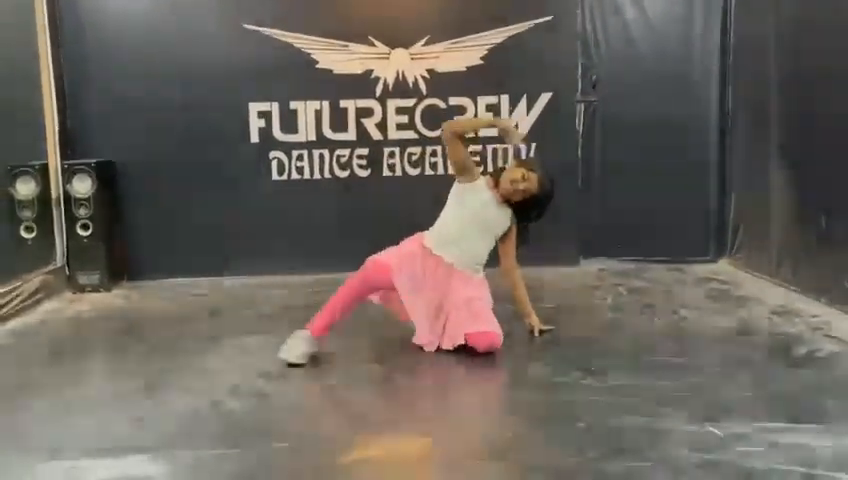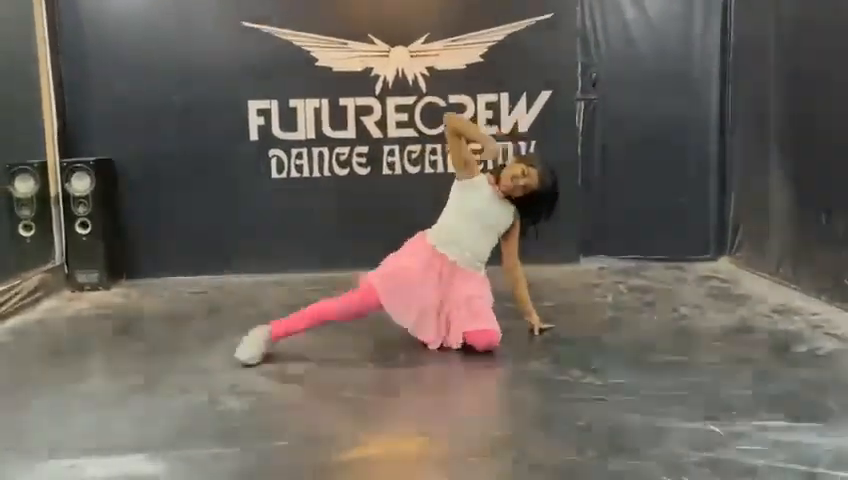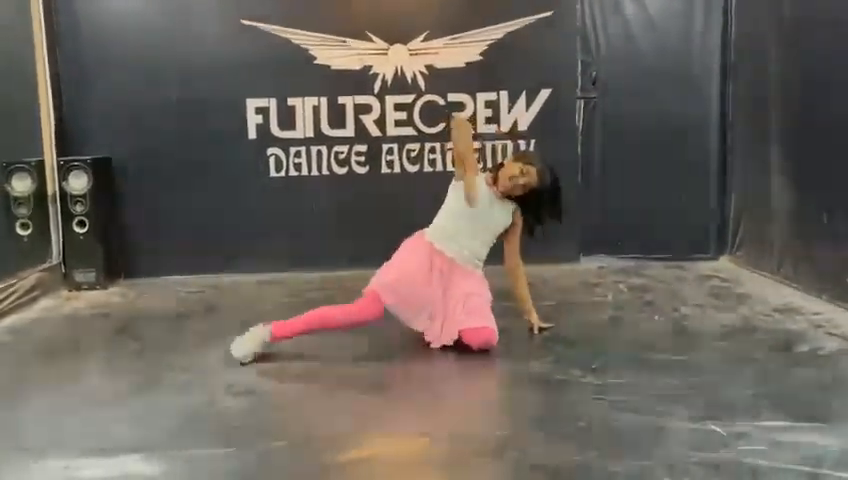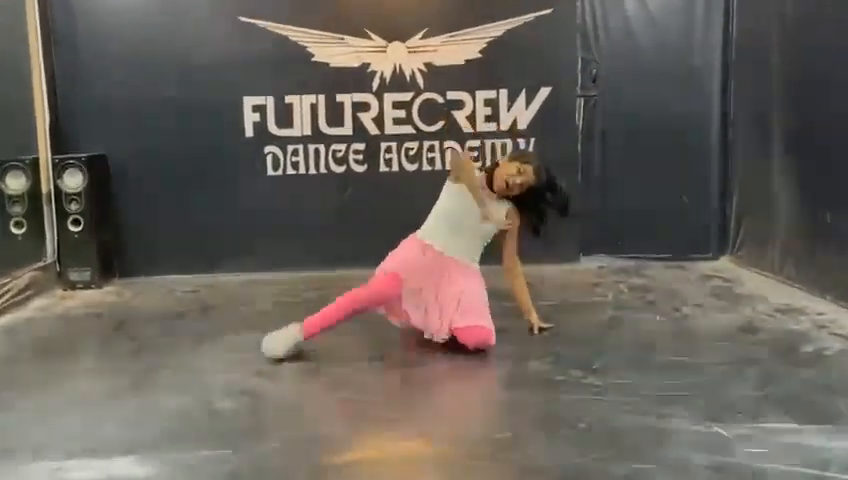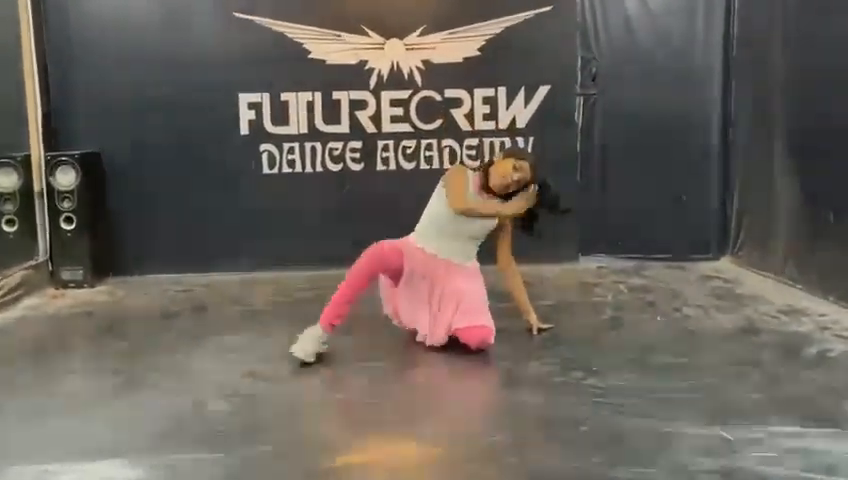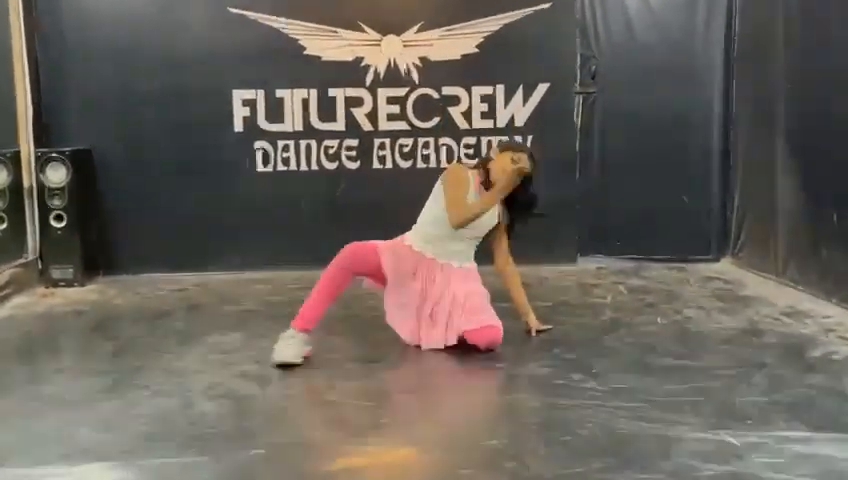
dt=0.1s
person 1, frame 1
left shoulder: (511, 218)
right shoulder: (471, 179)
left elbow: (510, 267)
right elbow: (449, 130)
left wrist: (530, 315)
right wrist: (498, 124)
left hip: (465, 279)
right hip: (427, 256)
left knee: (488, 343)
right knee: (374, 271)
left ankle: (454, 321)
right ankle: (310, 335)
person 1, frame 2
left shoulder: (513, 214)
right shoulder: (471, 175)
left elbow: (512, 263)
right elbow: (450, 122)
left wrist: (530, 314)
right wrist: (484, 139)
left hip: (466, 278)
right hip: (427, 255)
left knee: (487, 341)
right knee: (363, 301)
left ankle: (447, 320)
right ankle: (270, 333)
person 1, frame 3
left shoulder: (514, 214)
right shoulder: (469, 175)
left elbow: (513, 263)
right elbow: (458, 122)
left wrist: (530, 313)
right wrist: (469, 175)
left hip: (464, 276)
right hip: (426, 255)
left knee: (483, 340)
right knee: (368, 310)
left ankle: (435, 314)
right ankle: (268, 332)
person 1, frame 4
left shoulder: (511, 213)
right shoulder: (467, 178)
left elbow: (511, 263)
right elbow: (457, 158)
left wrist: (530, 314)
right wrist: (484, 204)
left hip: (462, 272)
right hip: (423, 253)
left knee: (479, 339)
right knee: (382, 290)
left ankle: (442, 318)
right ankle: (299, 332)
person 1, frame 5
left shoulder: (502, 214)
right shoulder: (460, 175)
left elbow: (507, 262)
right elbow: (460, 206)
left wrist: (530, 313)
right wrist: (507, 208)
left hip: (458, 273)
right hip: (417, 255)
left knee: (479, 339)
right knee: (378, 254)
left ankle: (441, 318)
right ankle: (321, 330)
person 1, frame 6
left shoulder: (501, 212)
right shoulder: (458, 174)
left elbow: (503, 262)
right elbow: (456, 219)
left wrist: (528, 315)
right wrist: (499, 192)
left hip: (454, 274)
right hip: (409, 256)
left knee: (488, 338)
right knee: (353, 255)
left ankle: (438, 318)
right ankle: (299, 334)
